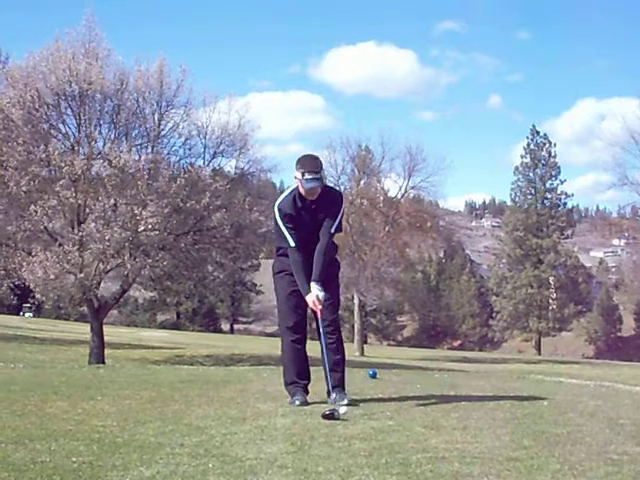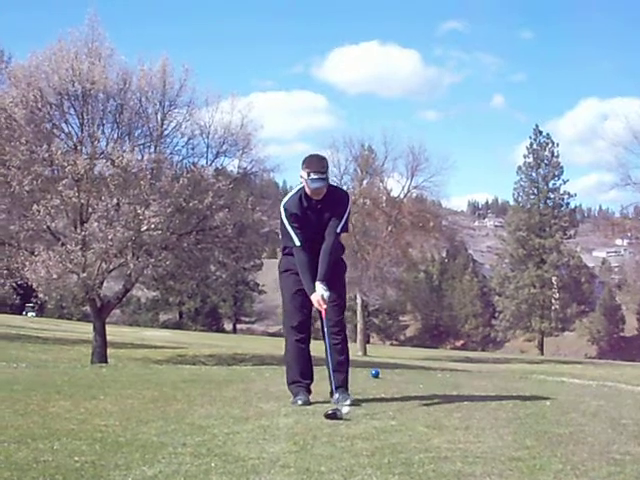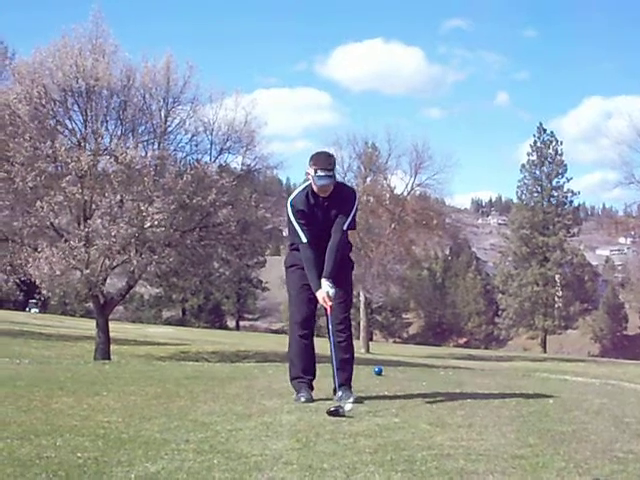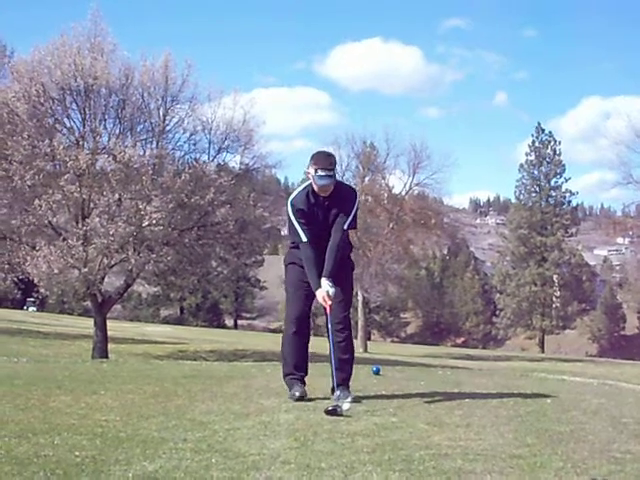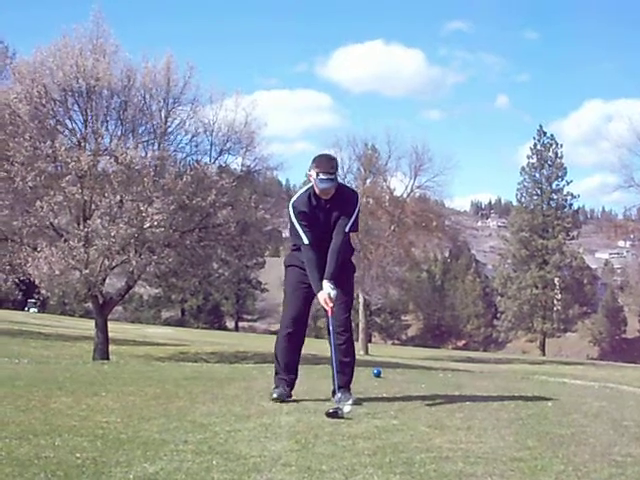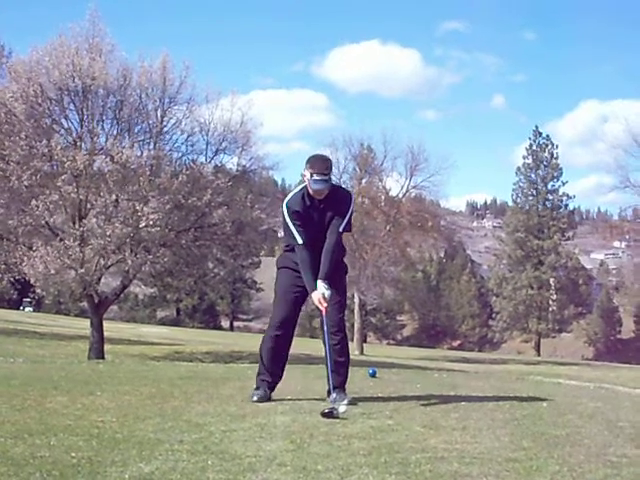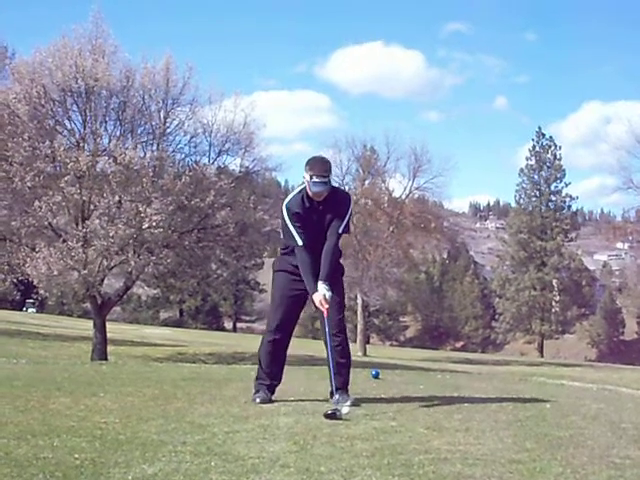
dt=0.1s
person 1, frame 1
left shoulder: (334, 198)
right shoulder: (284, 205)
left elbow: (325, 241)
right elbow: (294, 249)
left wrist: (316, 283)
right wrist: (306, 290)
left hip: (324, 266)
right hip: (289, 267)
left knee: (330, 323)
right knee: (292, 326)
left ankle: (337, 388)
right ankle: (297, 388)
person 1, frame 2
left shoulder: (341, 198)
right shoulder: (290, 204)
left elbow: (330, 241)
right elbow: (299, 249)
left wrist: (321, 282)
right wrist: (311, 290)
left hip: (330, 266)
right hip: (296, 265)
left knee: (335, 324)
right knee: (296, 326)
left ankle: (340, 388)
right ankle: (300, 388)
person 1, frame 3
left shoulder: (348, 195)
right shoulder: (297, 201)
left elbow: (338, 238)
right elbow: (306, 246)
left wrist: (328, 279)
right wrist: (317, 286)
left hip: (337, 263)
right hip: (302, 262)
left knee: (341, 322)
right knee: (300, 321)
left ankle: (343, 386)
right ankle: (302, 384)
person 1, frame 4
left shoulder: (348, 195)
right shoulder: (297, 200)
left elbow: (338, 238)
right elbow: (306, 245)
left wrist: (327, 278)
right wrist: (316, 285)
left hip: (337, 263)
right hip: (302, 261)
left knee: (341, 321)
right knee: (296, 318)
left ankle: (341, 385)
right ankle: (295, 380)
person 1, frame 5
left shoulder: (350, 198)
right shoulder: (299, 203)
left elbow: (340, 240)
right elbow: (308, 247)
left wrist: (329, 281)
right wrist: (318, 287)
left hip: (338, 266)
right hip: (302, 264)
left knee: (342, 324)
right knee: (292, 319)
left ankle: (342, 388)
right ankle: (283, 382)
person 1, frame 6
left shoulder: (344, 198)
right shoulder: (293, 202)
left elbow: (333, 240)
right elbow: (302, 247)
left wrist: (323, 281)
right wrist: (311, 288)
left hip: (330, 266)
right hip: (294, 264)
left knee: (335, 324)
right knee: (280, 321)
left ankle: (337, 388)
right ankle: (265, 383)
person 1, frame 7
left shoulder: (342, 200)
right shoulder: (291, 204)
left elbow: (332, 242)
right elbow: (301, 249)
left wrist: (323, 283)
right wrist: (312, 289)
left hip: (328, 268)
right hip: (291, 267)
left knee: (336, 326)
right knee: (277, 325)
left ankle: (340, 389)
right ankle: (264, 386)
